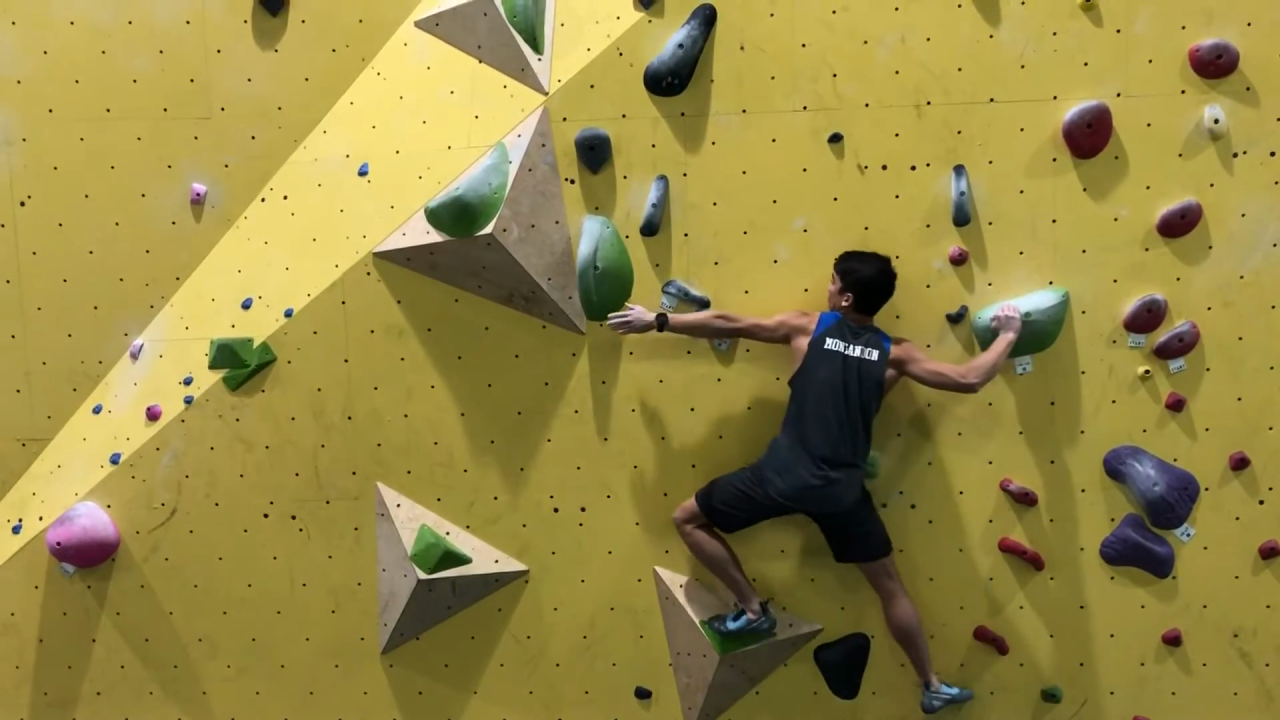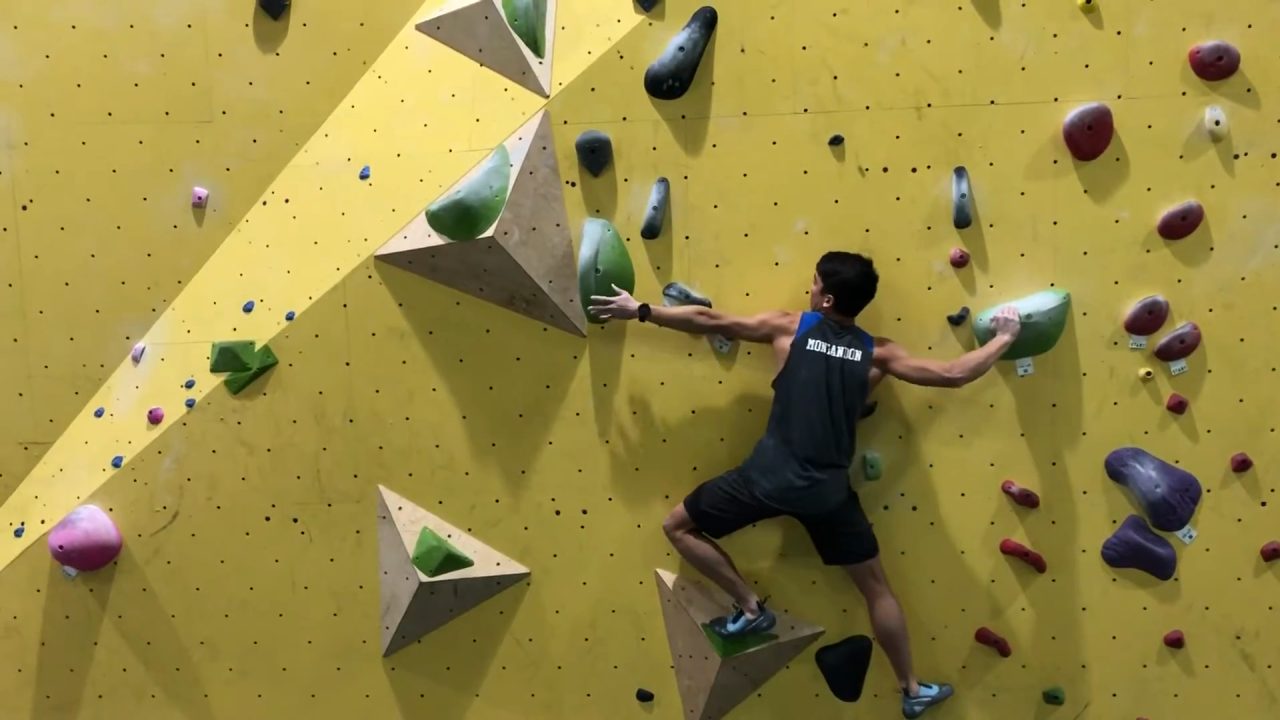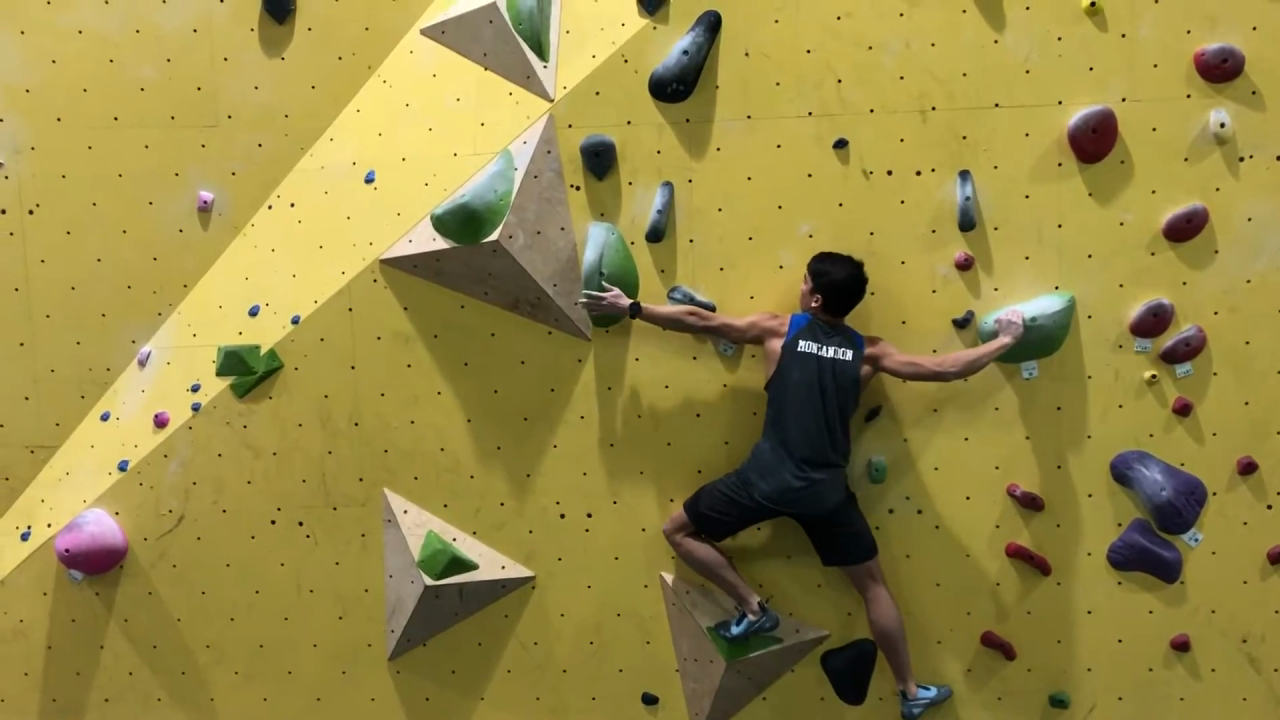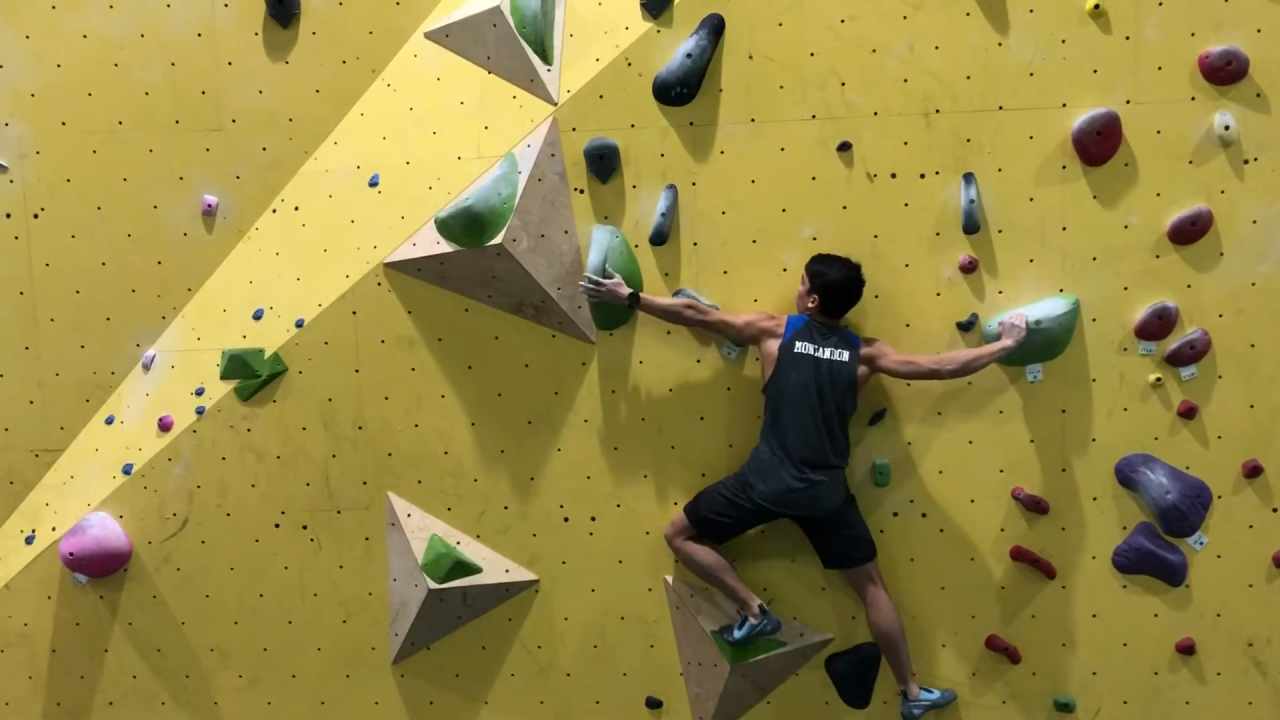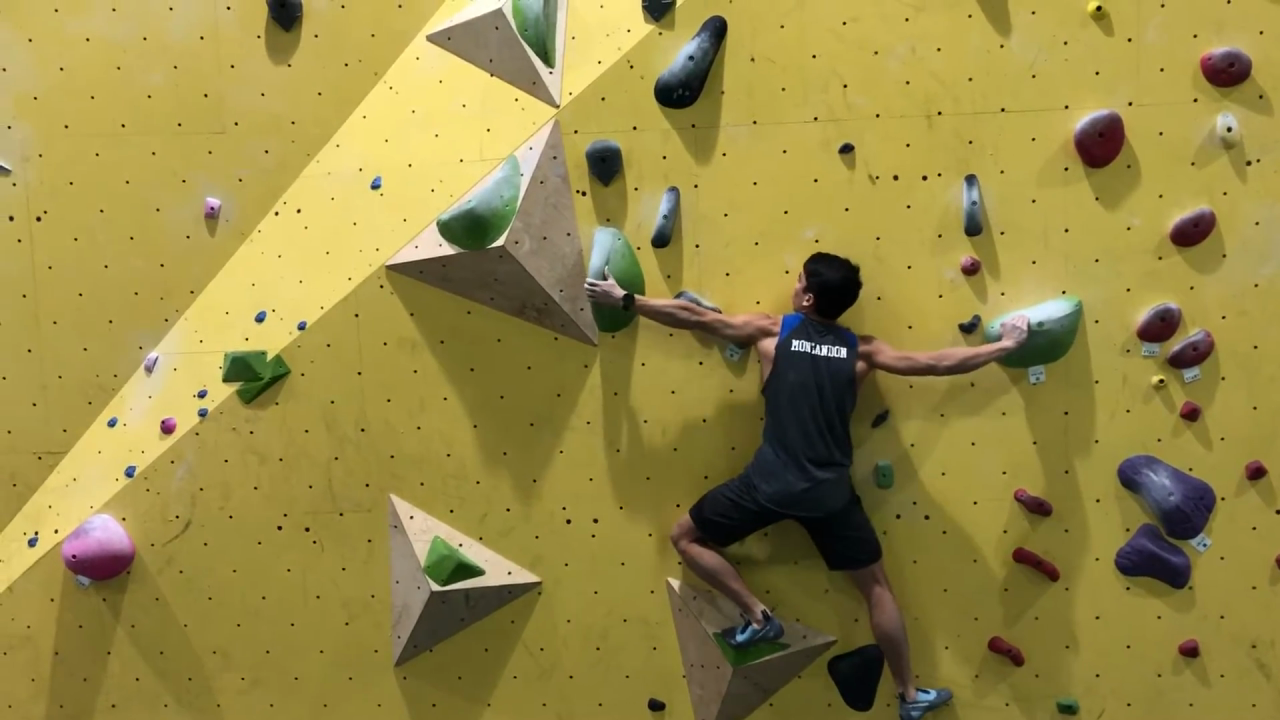
dt=0.3s
person 1, frame 1
left shoulder: (807, 326)
right shoulder: (895, 353)
left elbow: (727, 324)
right elbow: (969, 380)
left wrist: (656, 321)
right wrist: (1007, 334)
left hip: (782, 474)
right hip: (841, 489)
left knee: (688, 520)
right knee: (890, 586)
left ankle: (752, 609)
right ankle: (933, 686)
person 1, frame 2
left shoulder: (789, 327)
right shoulder: (877, 353)
left elbow: (708, 320)
right elbow: (952, 375)
left wrist: (640, 311)
right wrist: (1002, 338)
left hip: (768, 476)
right hip: (828, 489)
left knee: (677, 526)
right knee: (876, 588)
left ankle: (750, 608)
person 1, frame 3
left shoulder: (779, 329)
right shoulder: (868, 351)
left elbow: (698, 320)
right elbow: (944, 369)
left wrist: (629, 308)
right wrist: (1003, 340)
left hip: (765, 478)
right hip: (826, 490)
left knee: (678, 530)
right knee: (874, 587)
left ankle: (753, 609)
person 1, frame 4
left shoulder: (775, 331)
right shoulder: (864, 352)
left elbow: (695, 313)
right elbow: (939, 367)
left wrist: (628, 297)
right wrist: (1004, 344)
left hip: (765, 481)
right hip: (825, 492)
left knee: (679, 535)
right knee: (873, 589)
left ankle: (754, 612)
person 1, frame 5
left shoulder: (771, 330)
right shoulder: (862, 349)
left elbow: (692, 315)
right elbow: (937, 363)
left wrist: (624, 299)
right wrist: (1005, 344)
left hip: (769, 483)
right hip: (829, 492)
left knee: (685, 537)
right knee: (877, 588)
left ankle: (757, 616)
